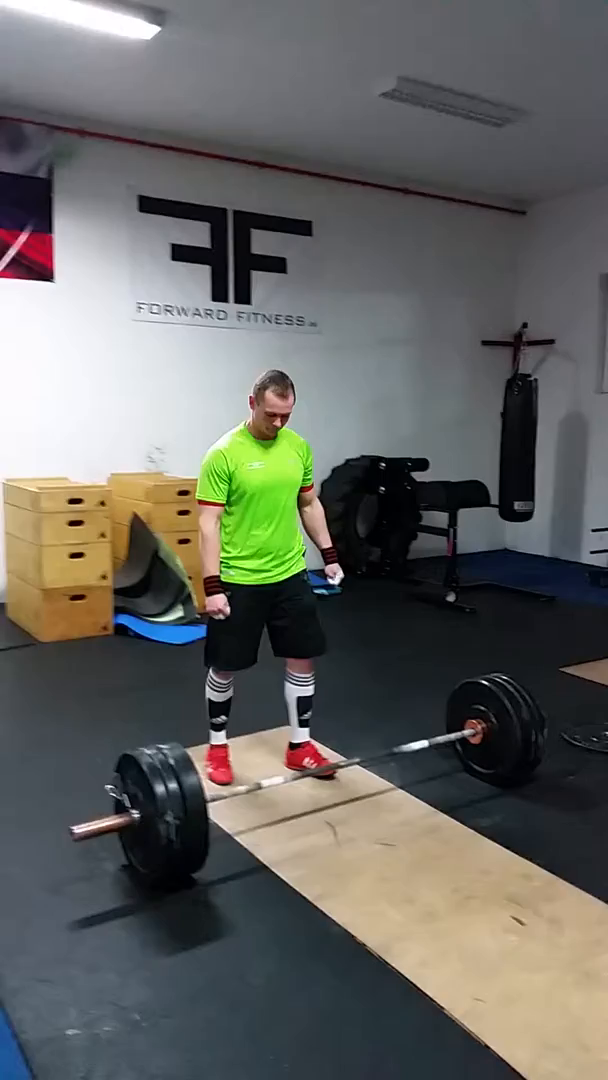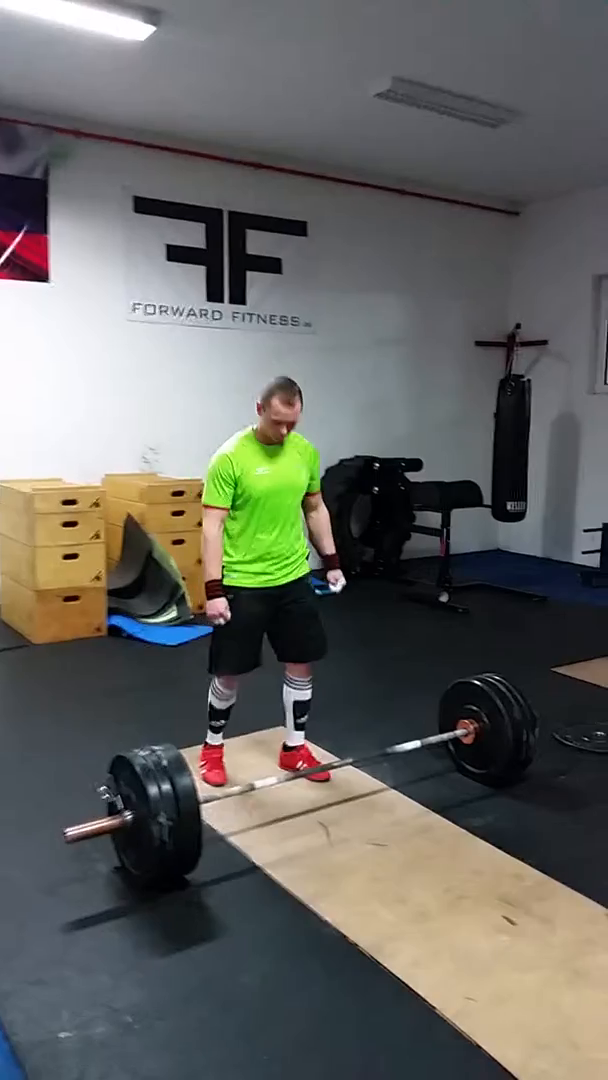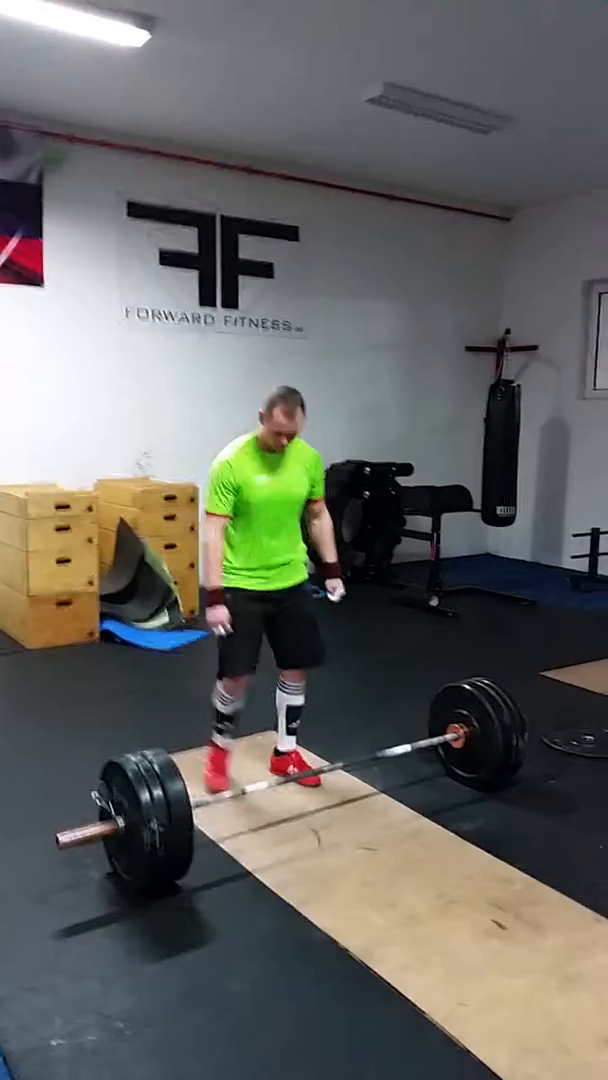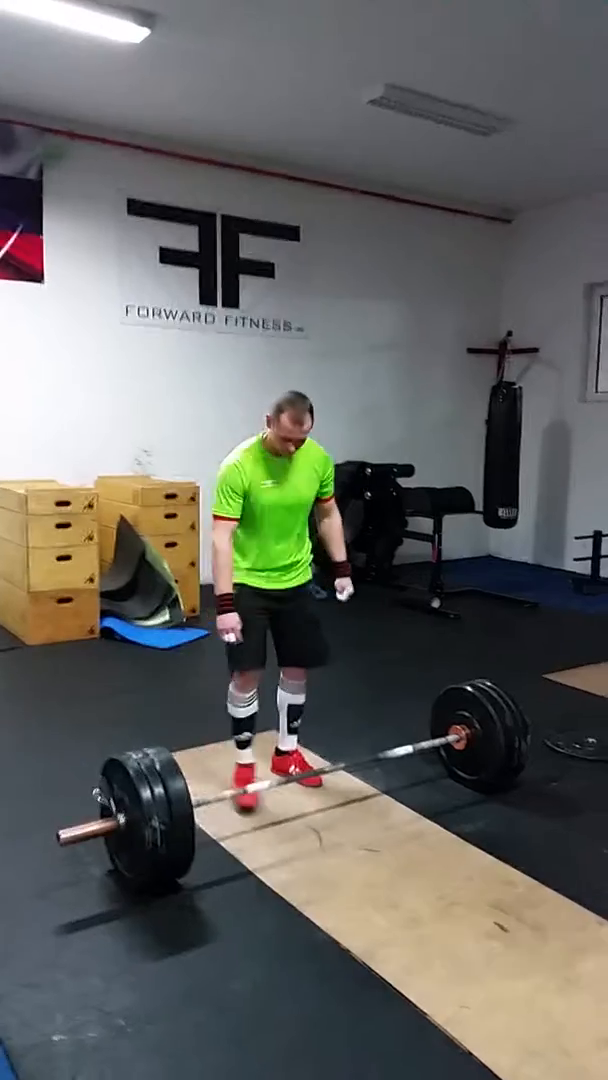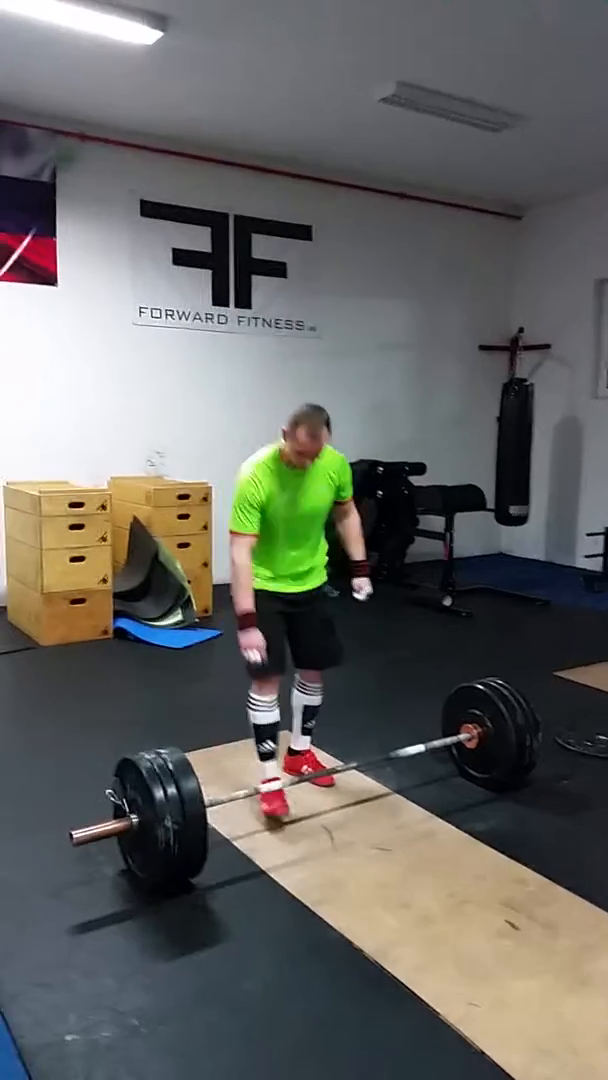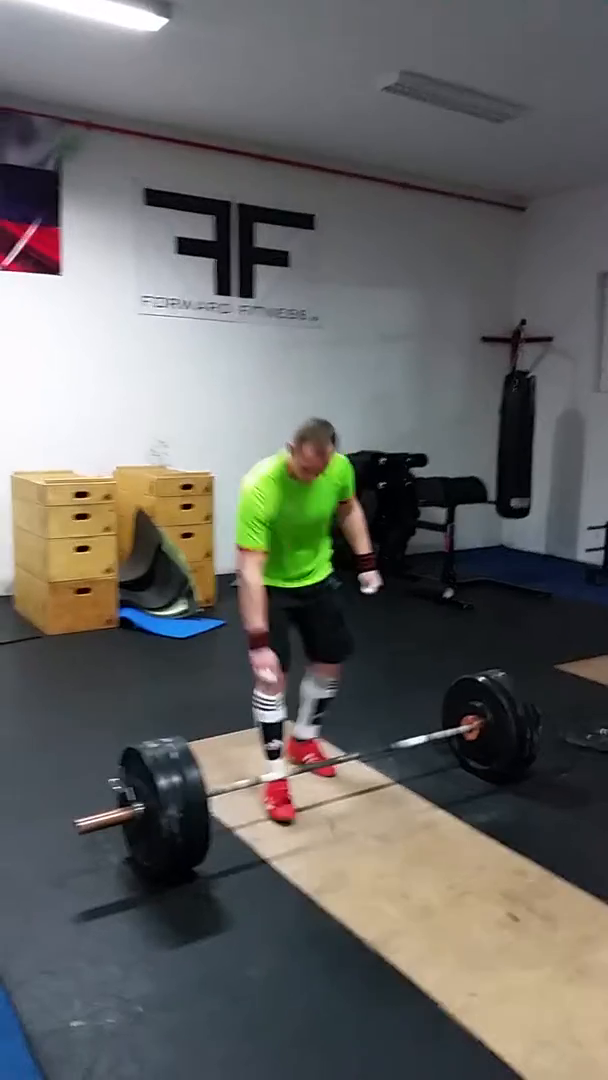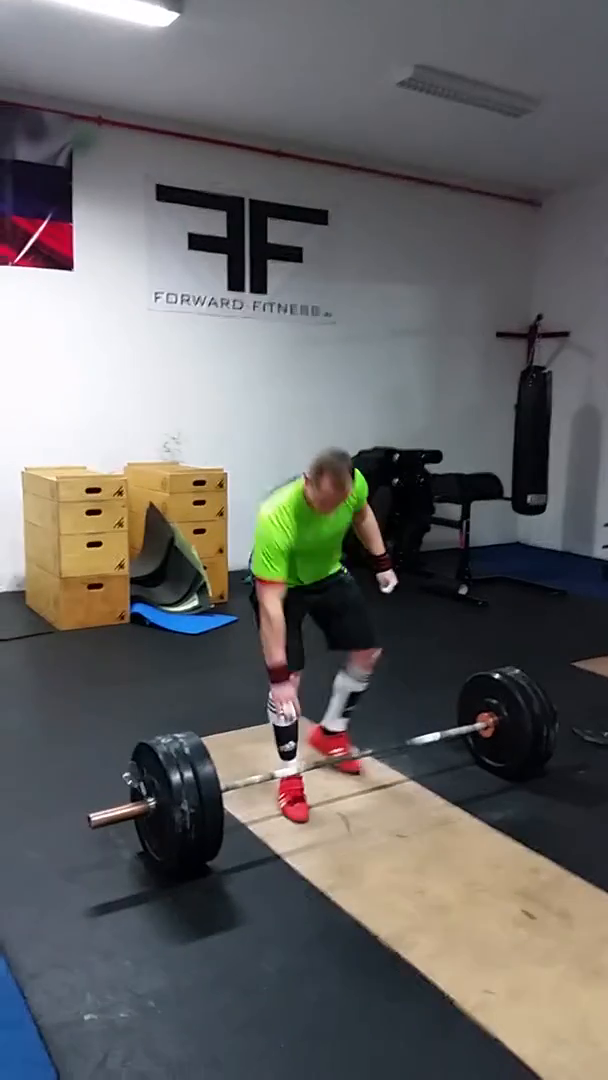
dt=0.1s
person 1, frame 1
left shoulder: (299, 447)
right shoulder: (225, 454)
left elbow: (309, 503)
right elbow: (209, 523)
left wrist: (329, 554)
right wrist: (212, 586)
left hip: (289, 576)
right hip: (239, 581)
left knee: (302, 660)
right knee: (225, 668)
left ankle: (300, 744)
right ankle: (217, 745)
person 1, frame 2
left shoulder: (306, 453)
right shoulder: (231, 458)
left elbow: (315, 508)
right elbow: (212, 527)
left wrist: (331, 561)
right wrist: (214, 590)
left hip: (292, 579)
right hip: (241, 585)
left knee: (301, 665)
right knee: (229, 673)
left ankle: (295, 747)
right ankle: (213, 745)
person 1, frame 3
left shoulder: (309, 458)
right shoulder: (231, 463)
left elbow: (317, 515)
right elbow: (213, 533)
left wrist: (332, 568)
right wrist: (215, 598)
left hip: (291, 584)
right hip: (239, 586)
left knee: (295, 671)
right knee: (236, 675)
left ankle: (286, 751)
right ankle: (220, 745)
person 1, frame 4
left shoulder: (319, 459)
right shoulder: (239, 466)
left elbow: (328, 513)
right elbow: (222, 538)
left wrist: (341, 566)
right wrist: (225, 603)
left hip: (296, 581)
right hip: (247, 584)
left knee: (297, 670)
right knee: (247, 674)
left ankle: (286, 750)
right ankle: (244, 761)
person 1, frame 5
left shoulder: (335, 464)
right shoulder: (255, 476)
left elbow: (347, 514)
right elbow: (240, 553)
left wrist: (360, 569)
right wrist: (246, 622)
left hip: (311, 584)
right hip: (264, 588)
left knee: (314, 671)
right knee: (266, 677)
left ankle: (300, 751)
right ankle: (270, 778)
person 1, frame 6
left shoulder: (339, 468)
right shoulder: (260, 489)
left elbow: (350, 510)
right elbow: (250, 570)
left wrist: (366, 562)
right wrist: (258, 641)
left hip: (316, 577)
right hip: (270, 585)
left knee: (329, 662)
right knee: (271, 677)
left ankle: (304, 739)
right ankle: (276, 776)
person 1, frame 7
left shoulder: (353, 484)
right shoulder: (276, 519)
left elbow: (364, 515)
right elbow: (273, 605)
left wrist: (381, 563)
right wrist: (277, 677)
left hip: (328, 575)
right hip: (279, 580)
left knee: (367, 652)
right knee: (289, 676)
left ankle: (330, 732)
right ankle: (290, 776)
